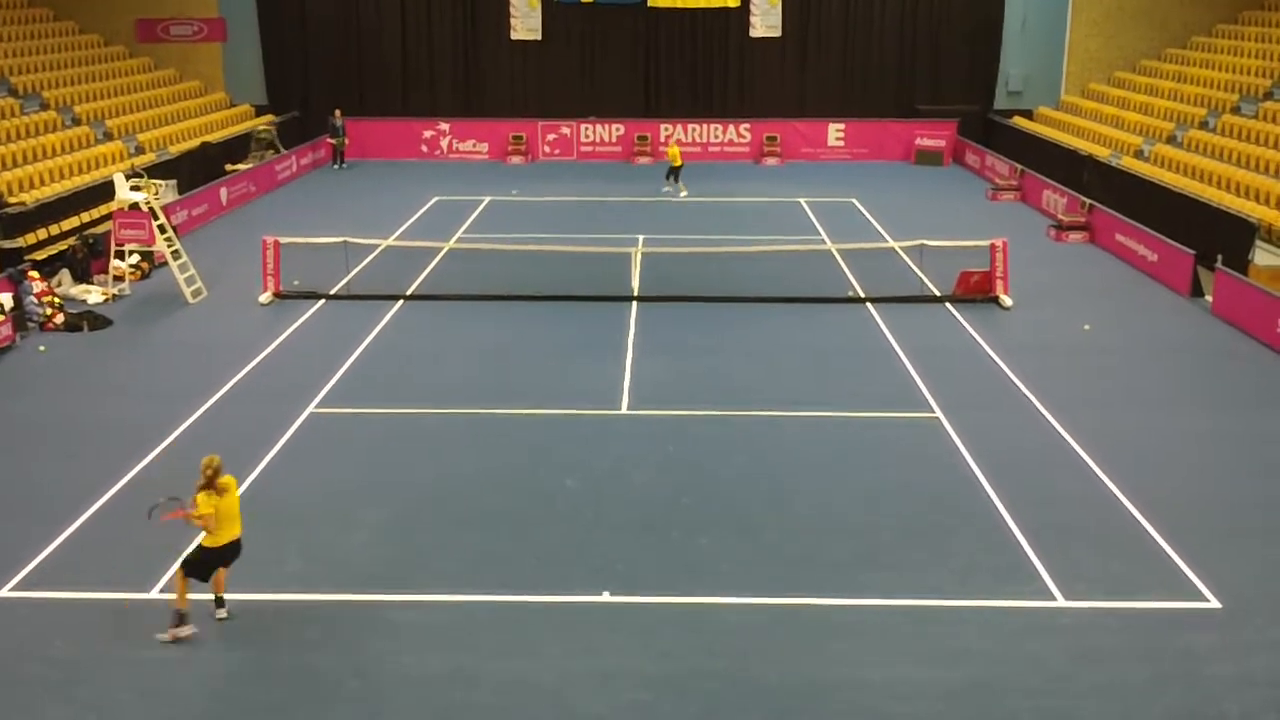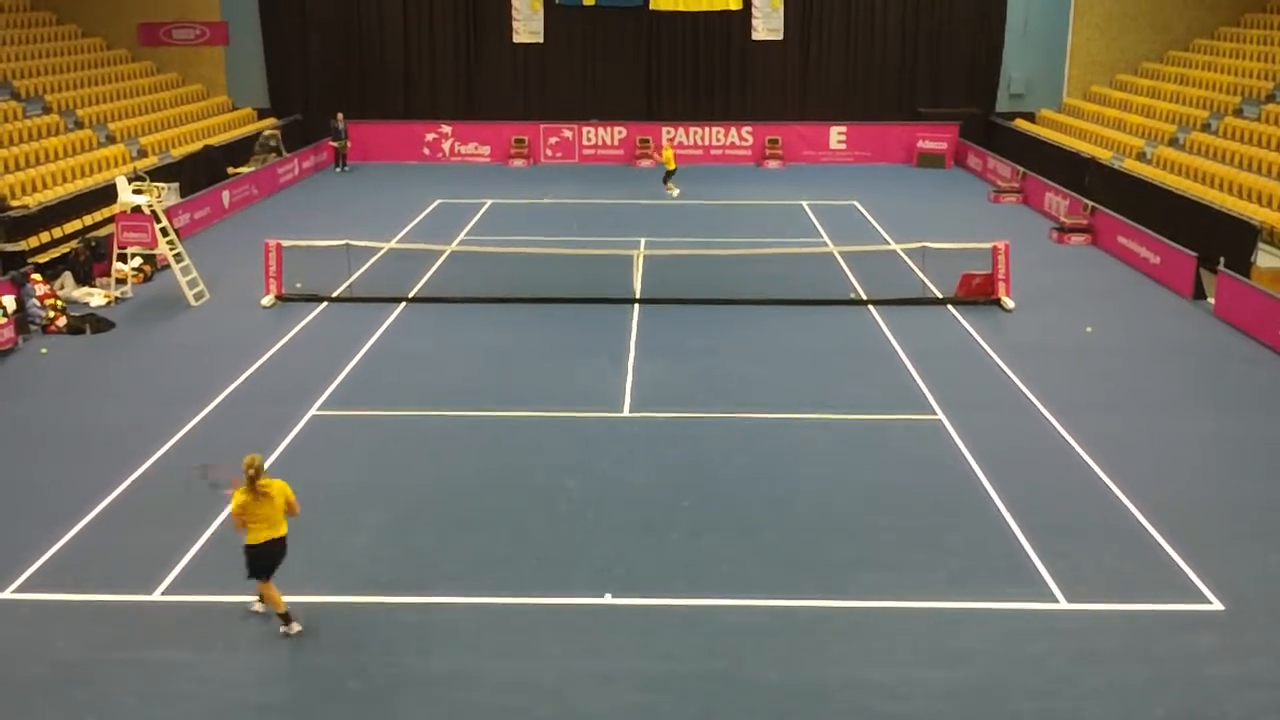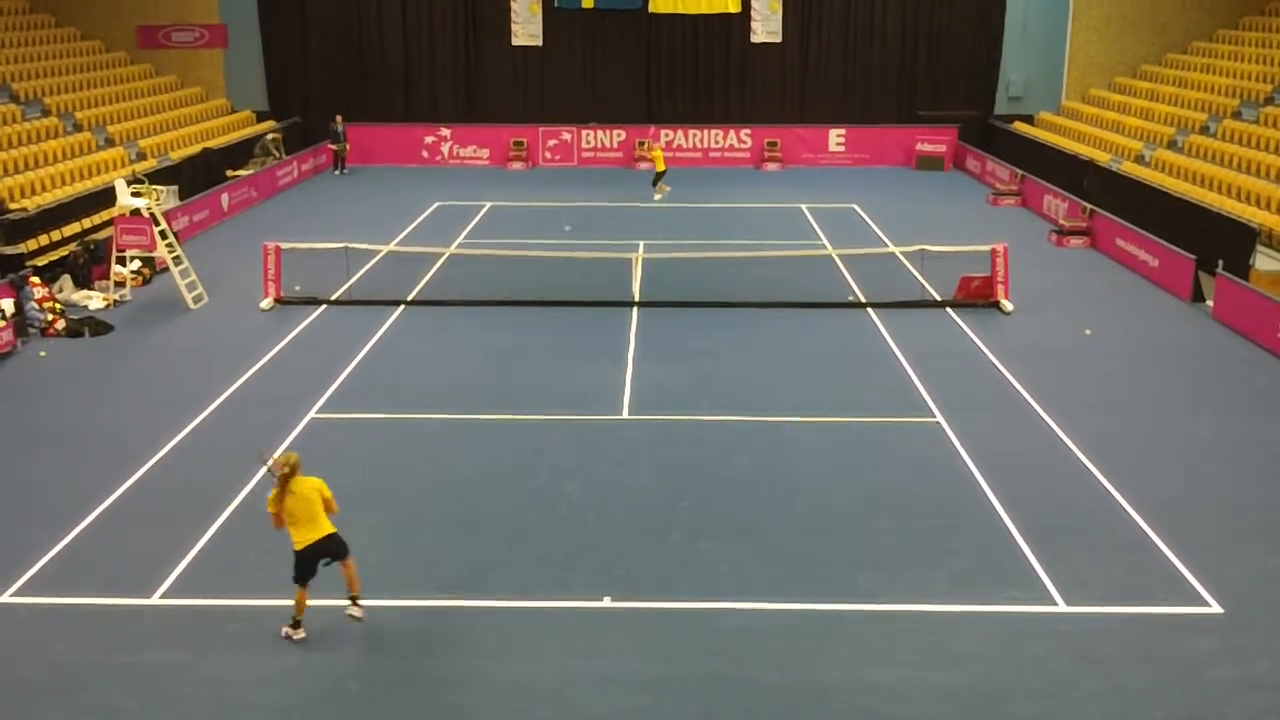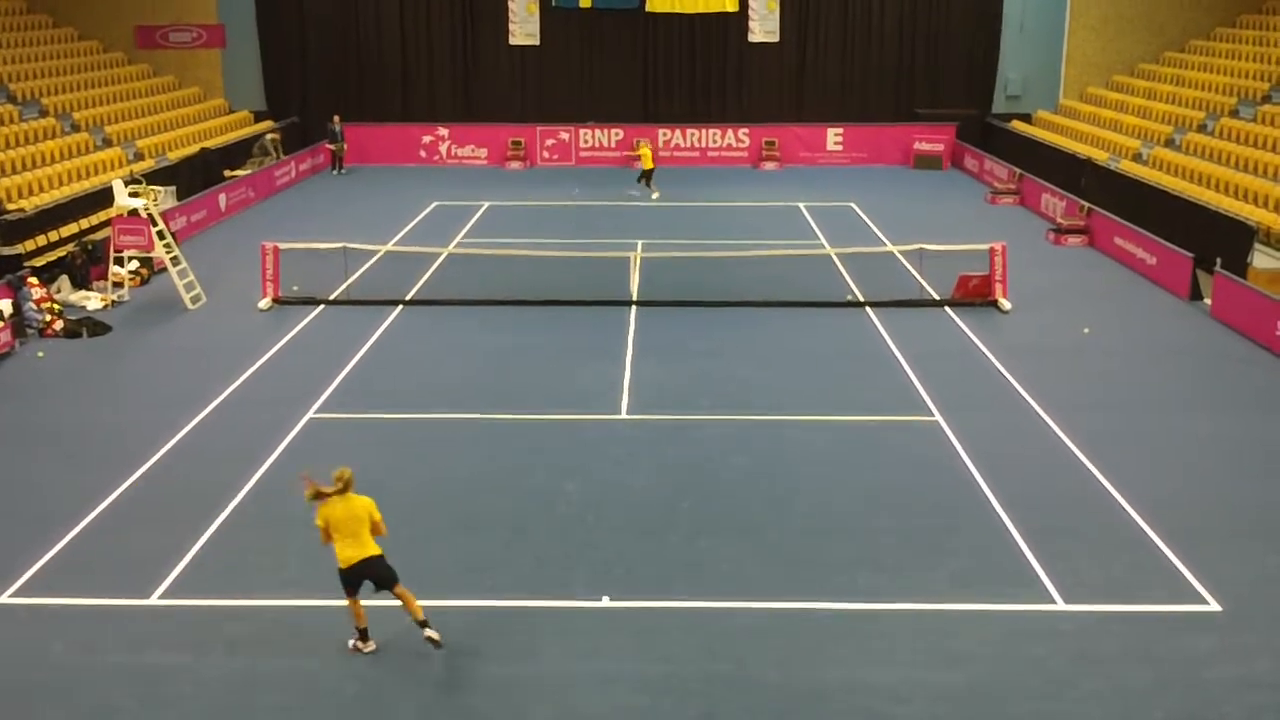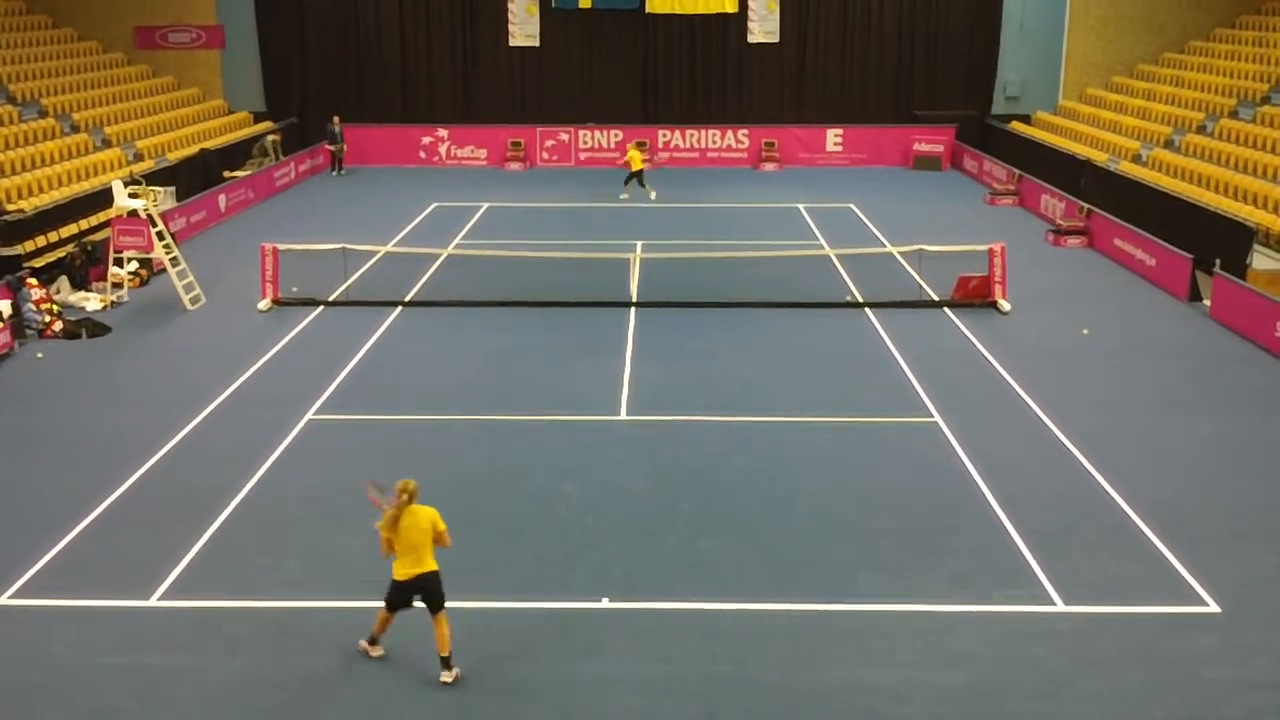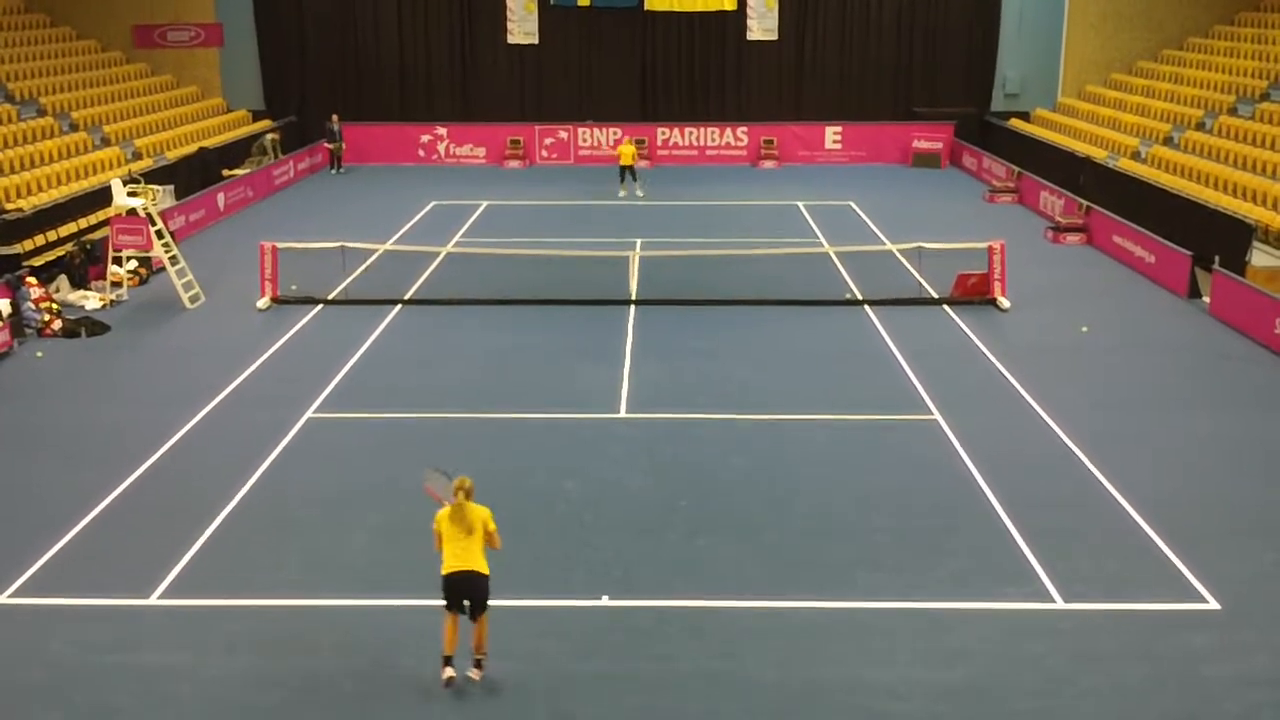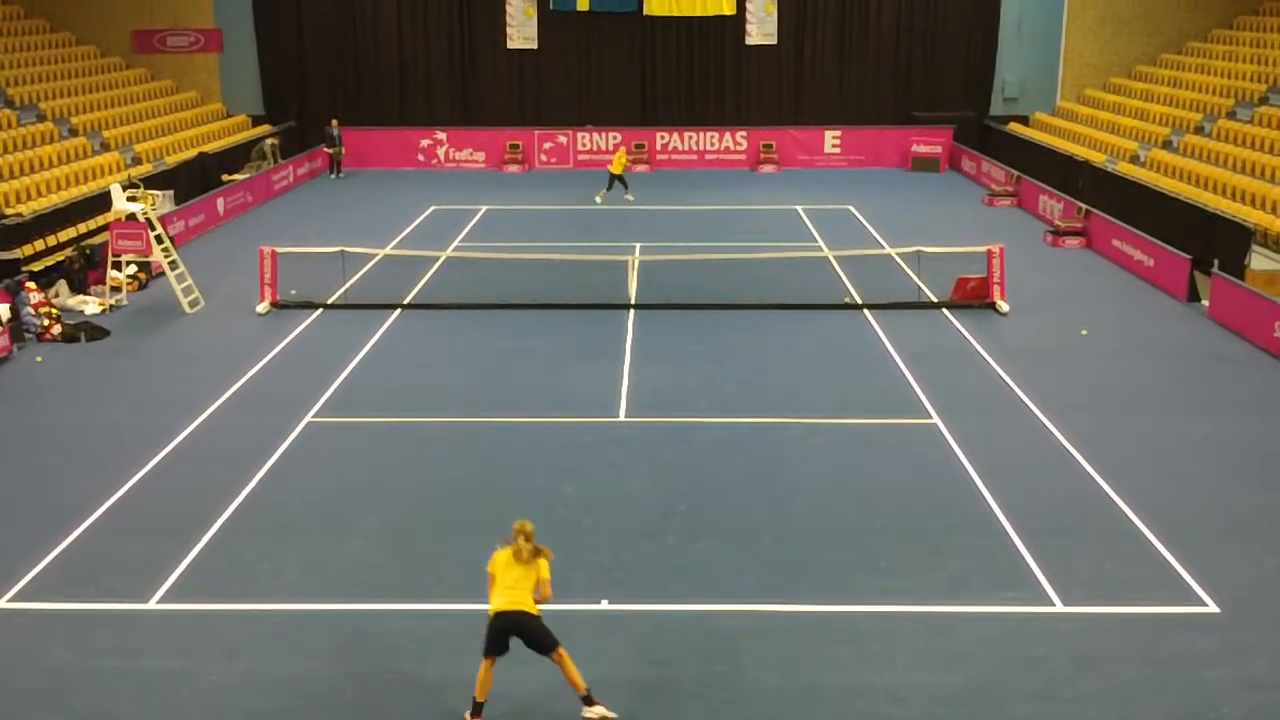
dt=0.2s
person 1, frame 1
left shoulder: (203, 496)
right shoulder: (230, 482)
left elbow: (210, 528)
left wrist: (194, 519)
left hip: (215, 547)
right hip: (235, 543)
left knee: (181, 575)
right knee: (220, 567)
left ankle: (180, 625)
right ankle: (220, 605)
person 1, frame 2
left shoulder: (240, 496)
right shoulder: (280, 486)
left elbow: (239, 526)
right elbow: (295, 511)
left hip: (256, 545)
right hip: (279, 540)
left knee: (264, 581)
left ankle: (289, 622)
right ankle: (261, 601)
person 1, frame 3
left shoulder: (276, 496)
right shoulder: (315, 483)
left elbow: (277, 524)
right elbow: (333, 509)
left hip: (304, 546)
right hip: (328, 536)
left knee: (301, 587)
right knee: (347, 561)
left ankle: (295, 628)
right ankle: (355, 603)
person 1, frame 4
left shoulder: (325, 508)
right shoulder: (366, 503)
left elbow: (326, 540)
right elbow: (381, 531)
left hip: (348, 563)
right hip: (373, 558)
left knee: (352, 598)
right knee: (401, 593)
left ankle: (364, 640)
right ankle: (426, 629)
person 1, frame 5
left shoulder: (390, 520)
right shoulder: (430, 513)
left elbow: (387, 551)
right elbow: (446, 543)
left hip: (403, 577)
right hip: (429, 574)
left knee: (388, 611)
right knee: (439, 618)
left ankle: (372, 644)
right ankle: (447, 669)
person 1, frame 6
left shoulder: (442, 514)
right shoulder: (483, 513)
left elbow: (439, 547)
right elbow: (496, 545)
left hip: (451, 574)
right hip: (476, 574)
left knee: (452, 616)
right knee: (479, 620)
left ankle: (448, 667)
right ankle: (477, 665)
person 1, frame 7
left shoulder: (498, 557)
right shoulder: (538, 558)
left elbow: (492, 592)
right elbow: (546, 595)
left hip: (500, 615)
right hip: (525, 616)
left knee: (488, 661)
right knee: (560, 656)
